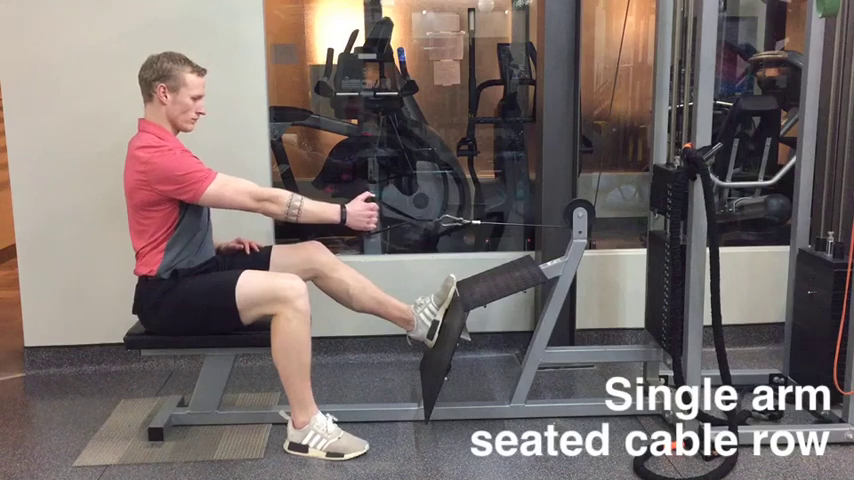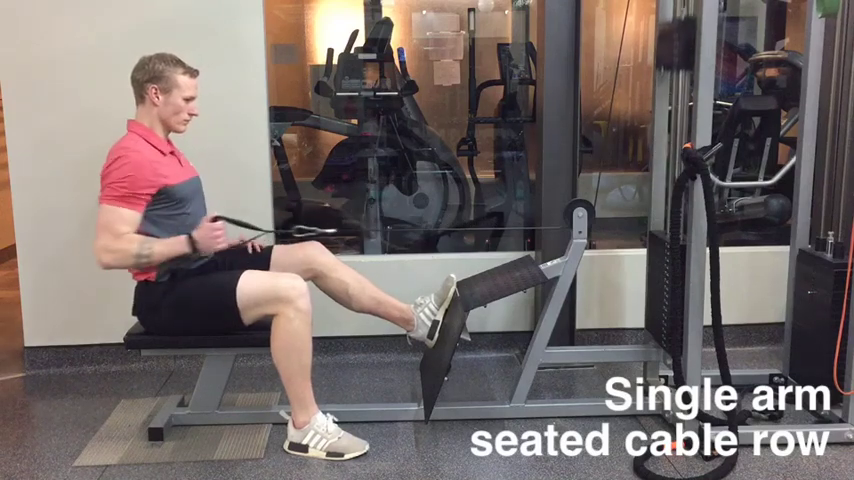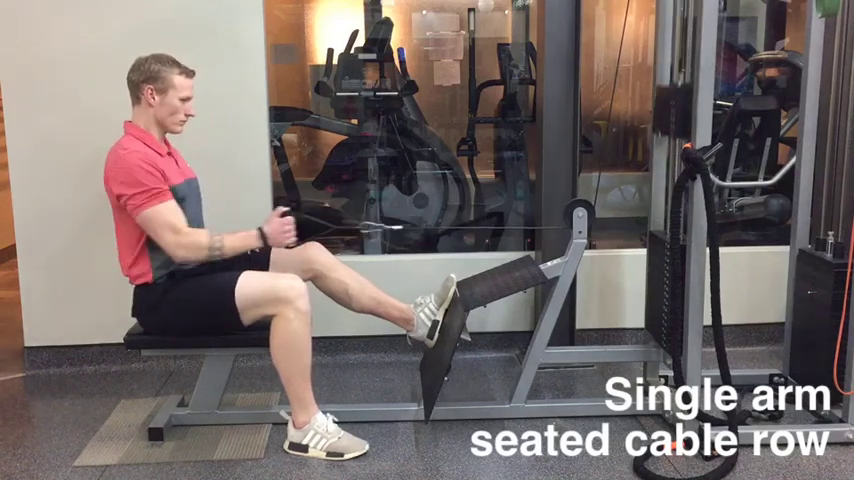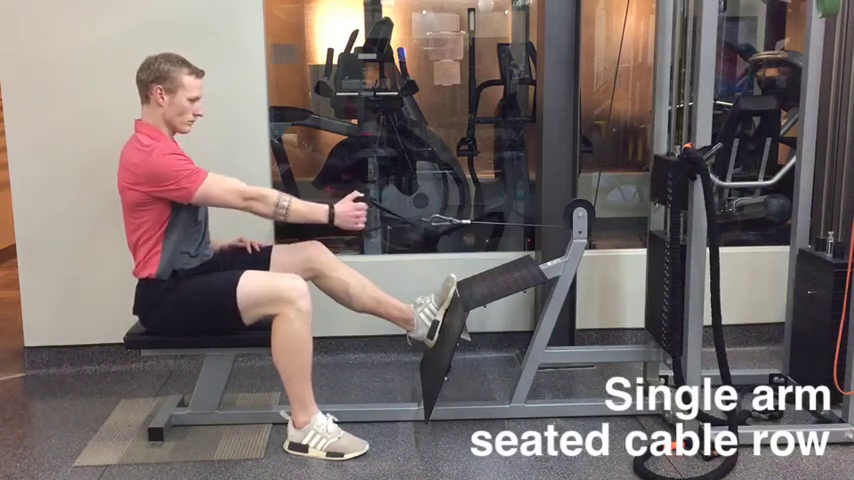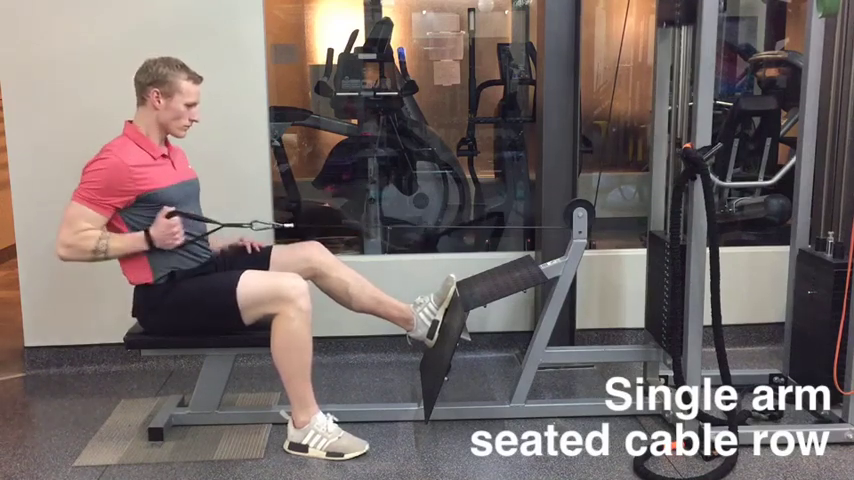
dt=1s
person 1, frame 1
left shoulder: (159, 146)
right shoulder: (157, 155)
right elbow: (259, 199)
left wrist: (219, 246)
right wrist: (342, 213)
left hip: (193, 271)
right hip: (169, 294)
left knee: (312, 256)
right knee: (289, 292)
left ankle: (414, 320)
right ankle: (305, 427)
person 1, frame 2
left shoulder: (160, 148)
right shoulder: (131, 158)
right elbow: (111, 251)
left wrist: (218, 241)
right wrist: (192, 242)
left hip: (198, 269)
right hip: (167, 294)
left knee: (312, 254)
right knee: (290, 292)
left ankle: (414, 321)
right ankle: (305, 426)
person 1, frame 3
left shoulder: (159, 149)
right shoulder: (132, 159)
right elbow: (181, 245)
left wrist: (241, 242)
right wrist: (259, 237)
left hip: (192, 274)
right hip: (166, 295)
left knee: (311, 256)
right knee: (289, 292)
left ankle: (415, 321)
right ankle: (305, 426)
person 1, frame 4
left shoulder: (156, 146)
right shoulder: (151, 155)
right elbow: (248, 198)
left wrist: (221, 246)
right wrist: (331, 213)
left hip: (193, 269)
right hip: (168, 294)
left knee: (312, 255)
right knee: (291, 293)
left ankle: (414, 320)
right ankle: (305, 426)
person 1, frame 5
left shoulder: (171, 152)
right shoulder: (116, 163)
right elbow: (70, 243)
left wrist: (220, 245)
right wrist: (149, 237)
left hip: (200, 268)
right hip: (167, 295)
left knee: (311, 254)
right knee: (290, 291)
left ankle: (416, 320)
right ankle: (305, 426)
